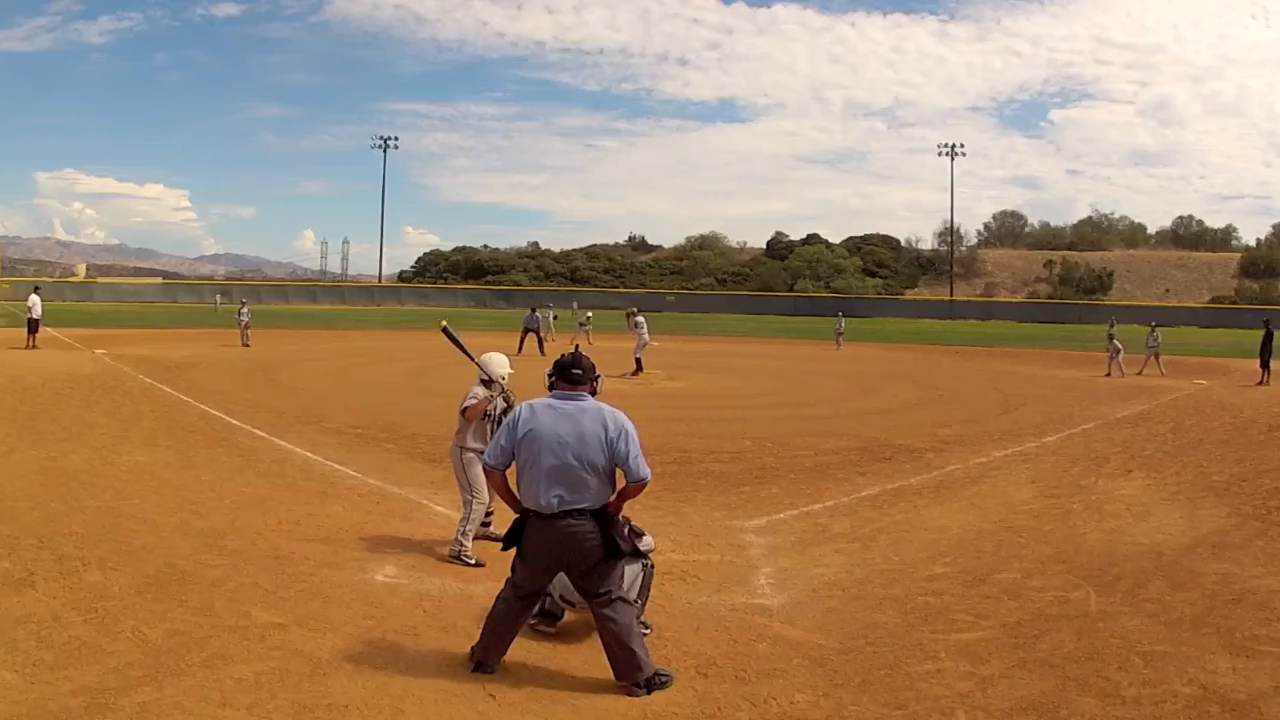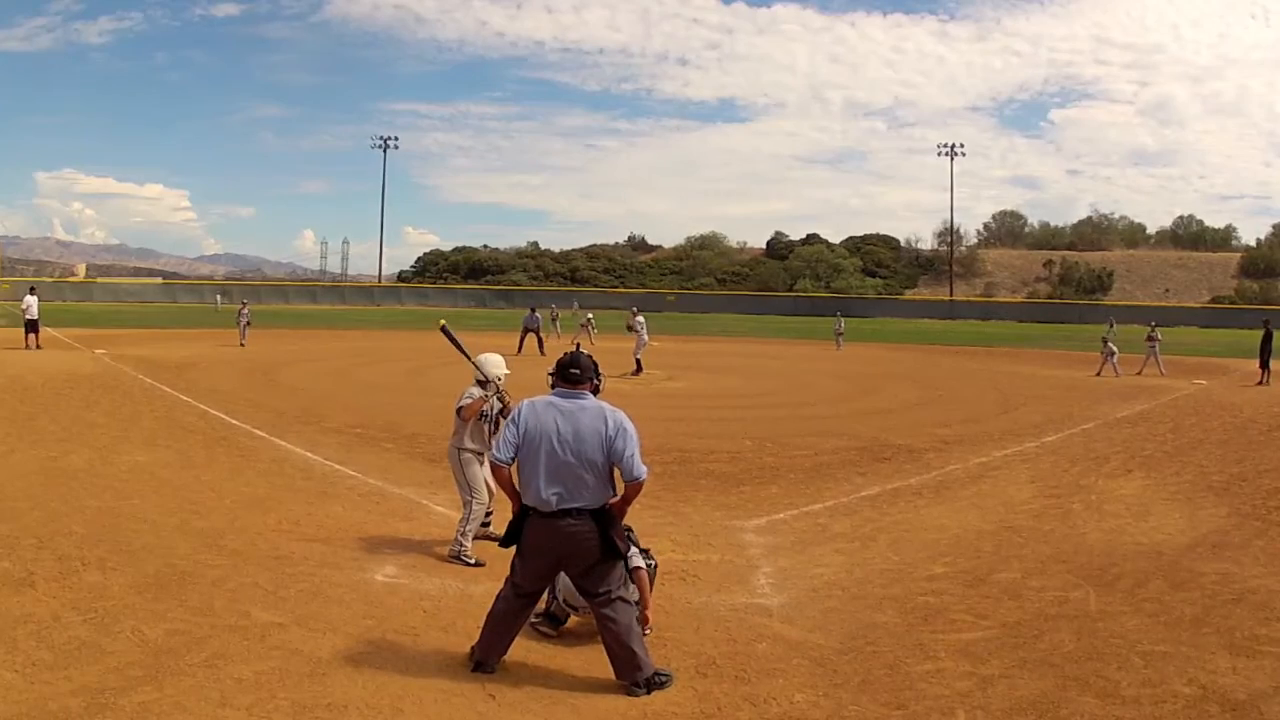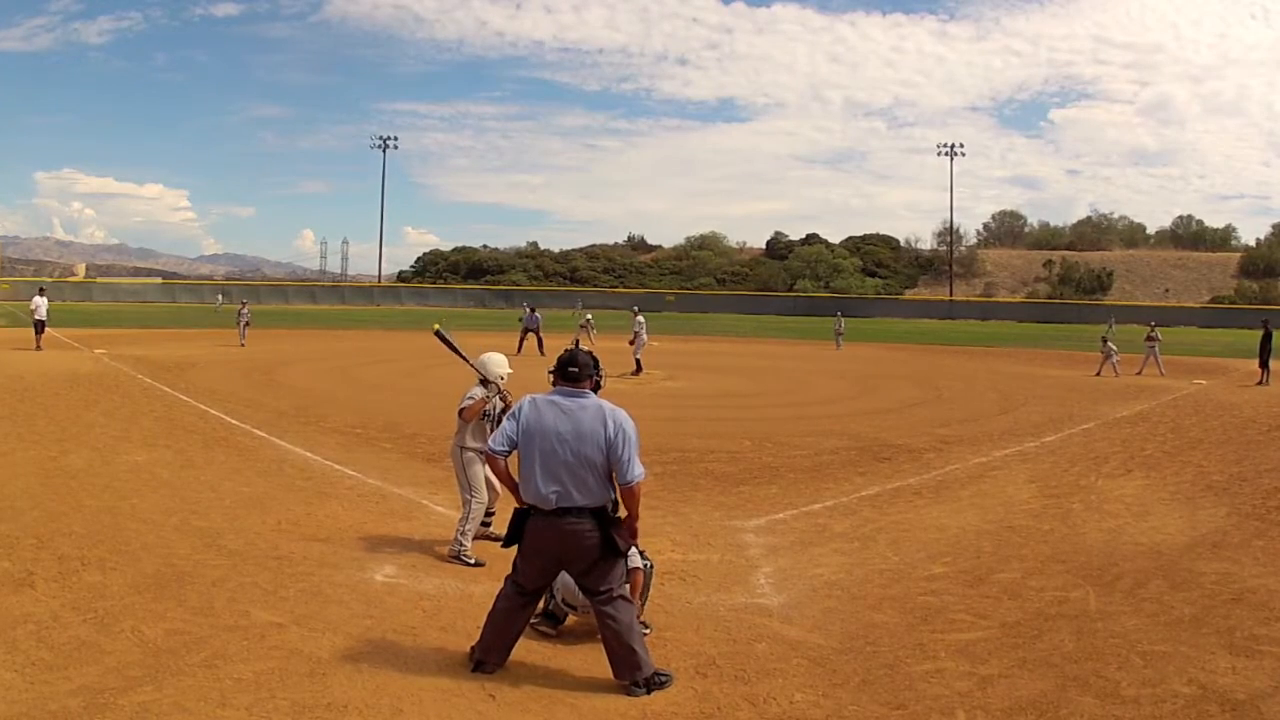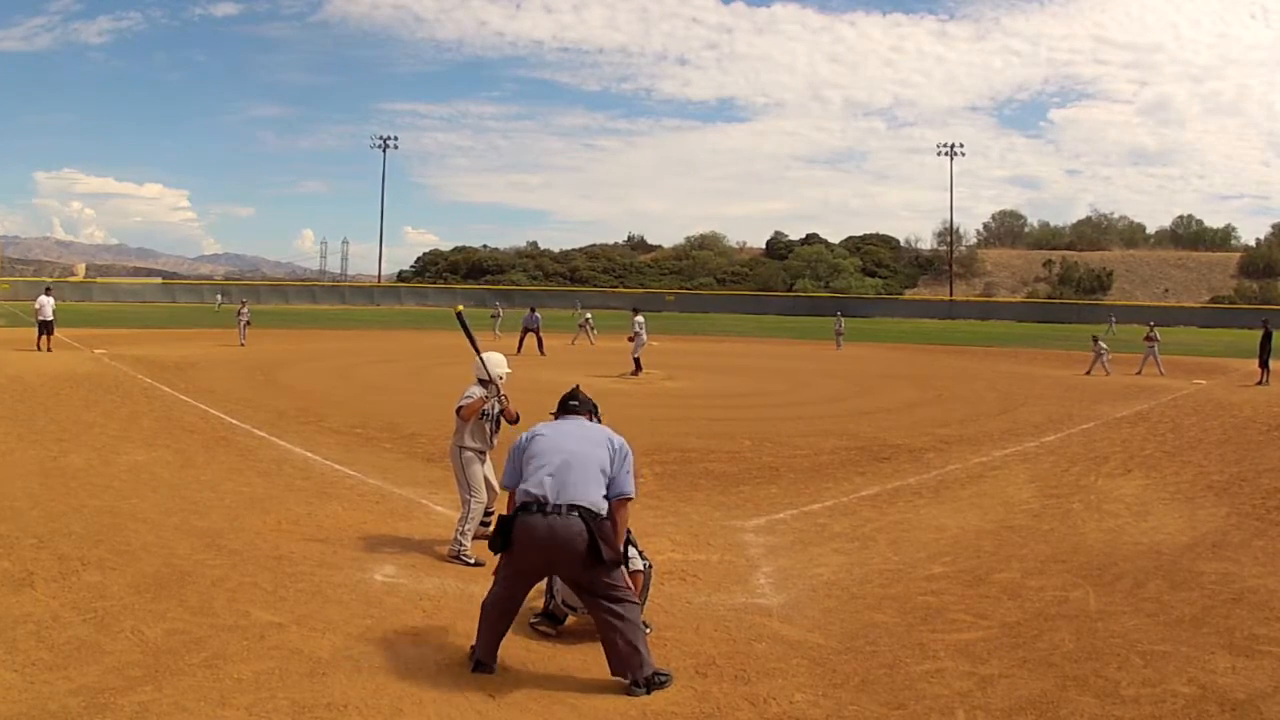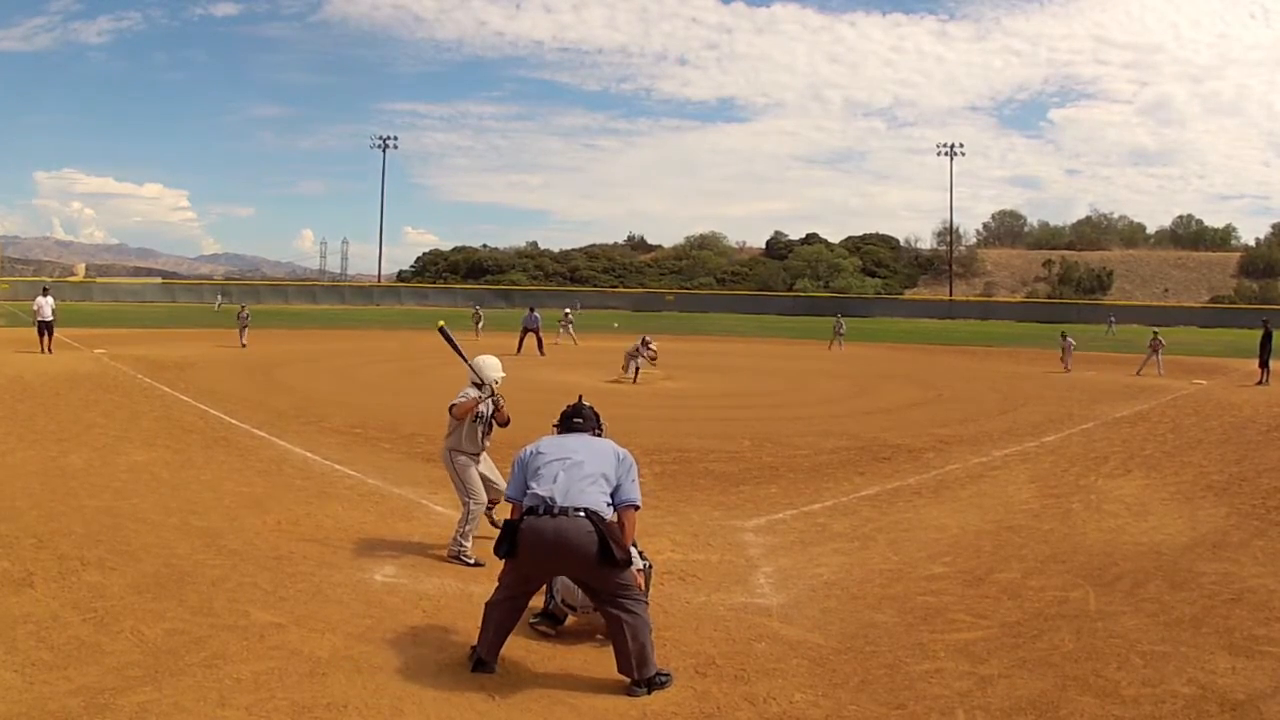
dt=1s
person 1, frame 1
left shoulder: (524, 414)
right shoulder: (612, 419)
left elbow: (492, 467)
right elbow: (640, 479)
left wrist: (517, 506)
right wrist: (617, 501)
left hip: (539, 528)
right hip: (591, 530)
left knee: (517, 595)
right knee: (610, 602)
left ankle: (485, 657)
right ankle: (640, 676)
person 1, frame 2
left shoulder: (526, 411)
right shoulder: (612, 418)
left elbow: (499, 463)
right elbow: (636, 477)
left wrist: (516, 499)
right wrist: (622, 504)
left hip: (538, 526)
right hip: (590, 529)
left knee: (517, 594)
right knee: (611, 601)
left ankle: (484, 657)
right ankle: (640, 676)
person 1, frame 3
left shoulder: (527, 408)
right shoulder: (614, 417)
left elbow: (494, 452)
right elbow: (630, 481)
left wrist: (515, 489)
right wrist: (633, 518)
left hip: (540, 525)
right hip: (592, 527)
left knee: (518, 592)
right knee: (612, 600)
left ankle: (486, 656)
right ankle: (640, 675)
person 1, frame 4
left shoulder: (530, 435)
right shoulder: (613, 440)
left elbow: (513, 495)
right elbow: (620, 504)
left wrist: (516, 534)
right wrist: (615, 552)
left hip: (528, 524)
right hip: (581, 529)
left knee: (504, 592)
right knee: (618, 600)
person 1, frame 5
left shoulder: (533, 449)
right shoulder: (618, 453)
left elbow: (516, 508)
right elbow: (627, 515)
left wrist: (514, 555)
right wrist: (622, 561)
left hip: (534, 530)
right hip: (587, 532)
left knee: (509, 593)
right knee: (628, 599)
person 2, frame 1
left shoulder: (497, 395)
right shoulder: (477, 393)
right elbow: (469, 415)
left wrist: (511, 405)
right wrist: (491, 396)
left hip: (482, 452)
right hip: (467, 452)
left knee: (489, 492)
right knee: (477, 499)
left ankle: (482, 529)
right ankle: (459, 550)
person 2, frame 2
left shoulder: (493, 395)
right shoulder: (473, 393)
left elbow: (510, 419)
right elbow: (464, 414)
left wrist: (506, 405)
right wrist: (486, 395)
left hip: (480, 453)
right hip: (465, 453)
left knee: (489, 493)
right knee: (477, 500)
left ankle: (482, 529)
right ankle: (459, 550)
person 2, frame 3
left shoulder: (497, 394)
right shoulder: (476, 393)
right elbow: (465, 415)
left wrist: (509, 404)
right wrist: (488, 397)
left hip: (483, 452)
right hip: (467, 452)
left knee: (493, 492)
right knee: (477, 499)
left ankle: (482, 529)
right ankle: (459, 550)
person 2, frame 4
left shoulder: (496, 394)
right shoulder: (474, 392)
left elbow: (513, 419)
right elbow: (463, 414)
left wrist: (506, 406)
right wrist: (486, 397)
left hip: (482, 452)
right hip: (466, 452)
left knee: (492, 492)
right knee: (476, 499)
left ankle: (481, 529)
right ankle: (459, 549)
person 2, frame 5
left shoulder: (488, 395)
right shoulder: (469, 394)
left elbow: (503, 422)
right elbow: (456, 413)
left wrist: (500, 407)
right wrist: (481, 397)
left hip: (477, 453)
right hip: (459, 455)
left knee: (498, 487)
right knee: (475, 501)
left ankle: (488, 511)
right ankle: (458, 550)
